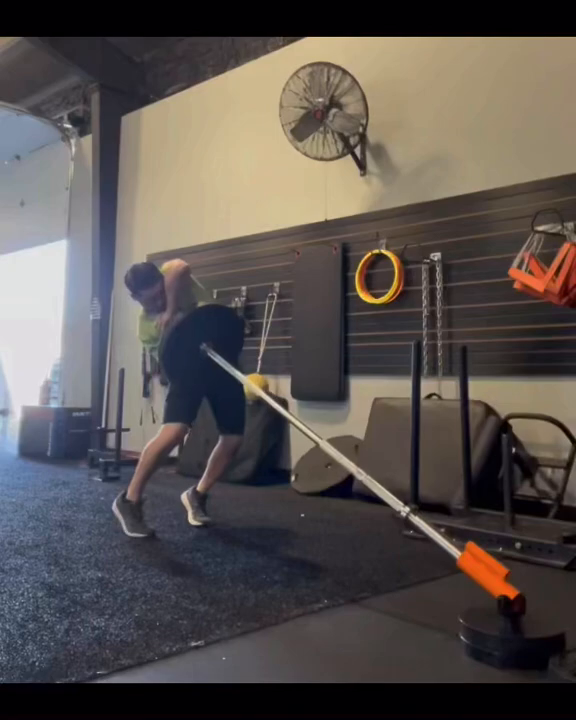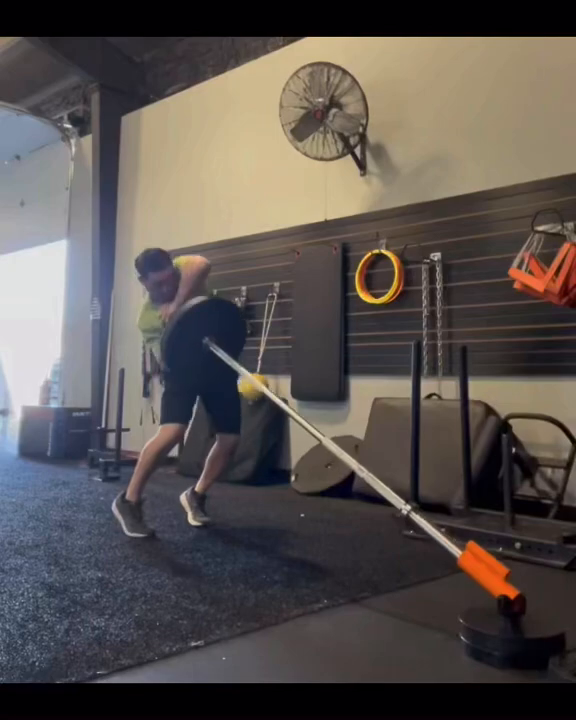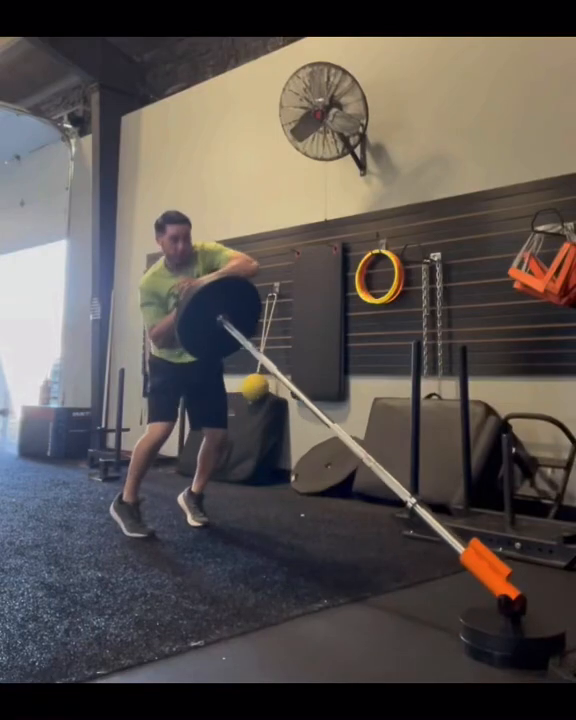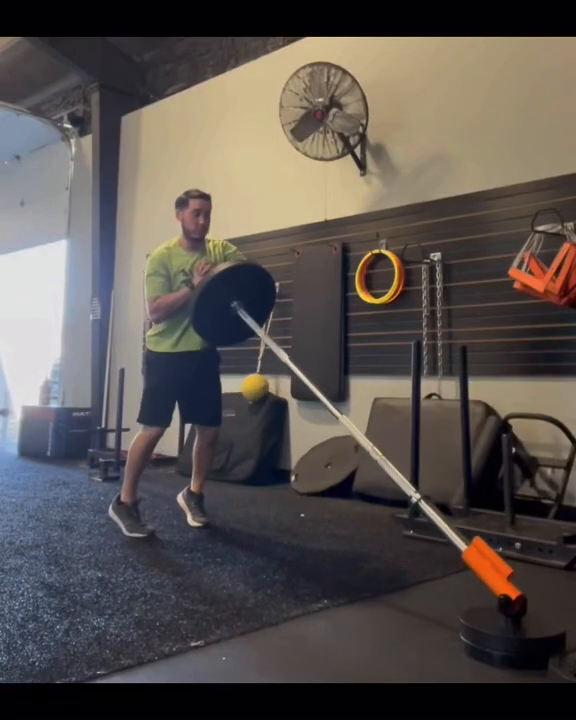
dt=0.3s
person 1, frame 1
left shoulder: (171, 275)
right shoulder: (147, 328)
left elbow: (181, 269)
right elbow: (170, 366)
left wrist: (171, 313)
left hip: (223, 361)
right hip: (188, 369)
left knee: (233, 438)
right knee: (173, 432)
left ankle: (197, 495)
right ankle: (129, 501)
person 1, frame 2
left shoulder: (184, 270)
right shoulder: (148, 319)
left elbow: (201, 265)
left wrist: (177, 305)
right wrist: (179, 333)
left hip: (218, 364)
right hip: (185, 369)
left knee: (229, 439)
right knee: (172, 432)
left ankle: (196, 495)
right ankle: (128, 502)
person 1, frame 3
left shoulder: (206, 253)
right shoulder: (151, 282)
left elbow: (249, 266)
right elbow: (156, 338)
left wrist: (206, 281)
right wrist: (183, 308)
left hip: (206, 359)
right hip: (169, 363)
left knee: (217, 434)
right knee: (160, 429)
left ankle: (193, 495)
right ankle: (126, 502)
person 1, frame 4
left shoulder: (222, 250)
right shoulder: (162, 257)
right elbow: (155, 311)
right wrist: (193, 287)
left hip: (203, 354)
right hip: (165, 355)
left knee: (209, 429)
right knee: (153, 430)
left ankle: (193, 494)
right ankle: (124, 502)
